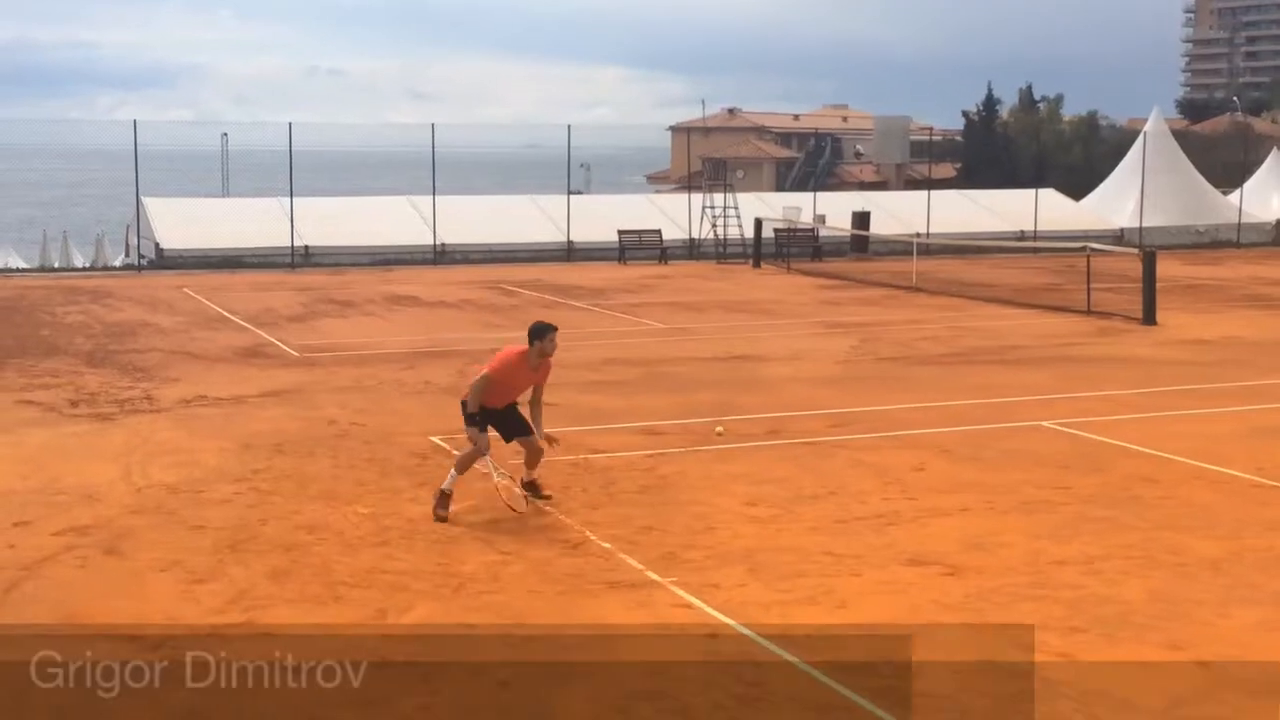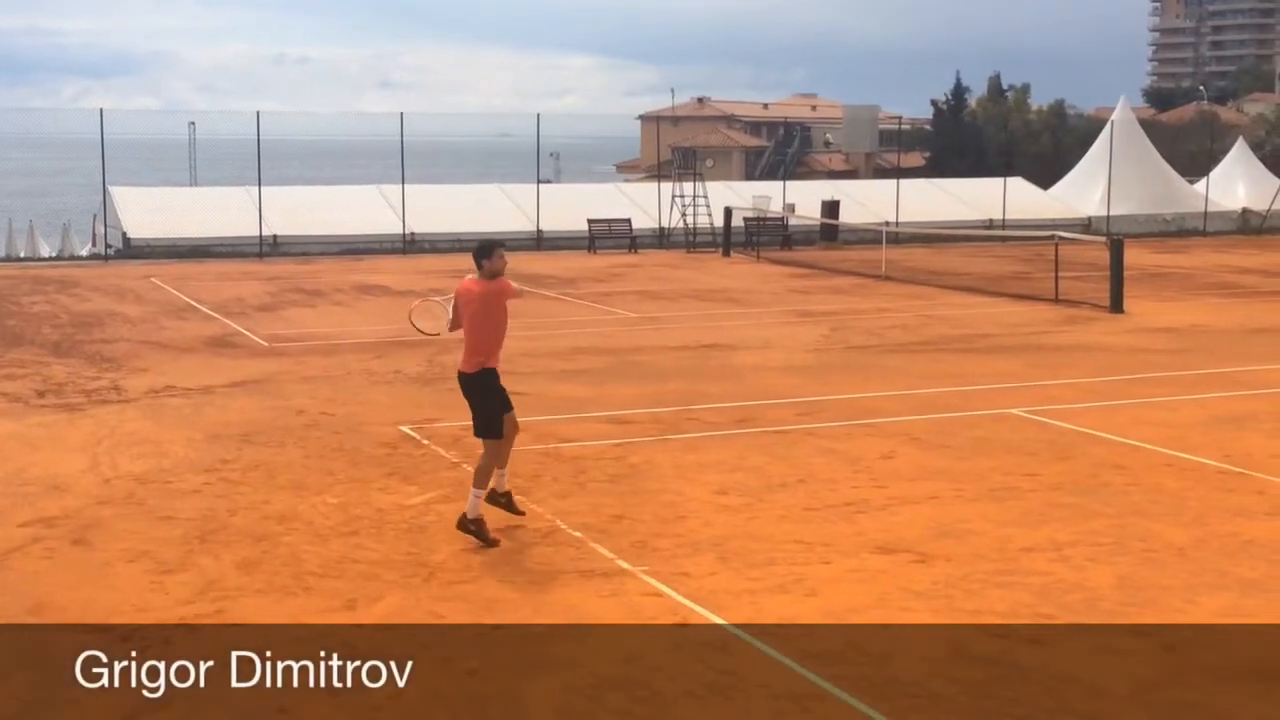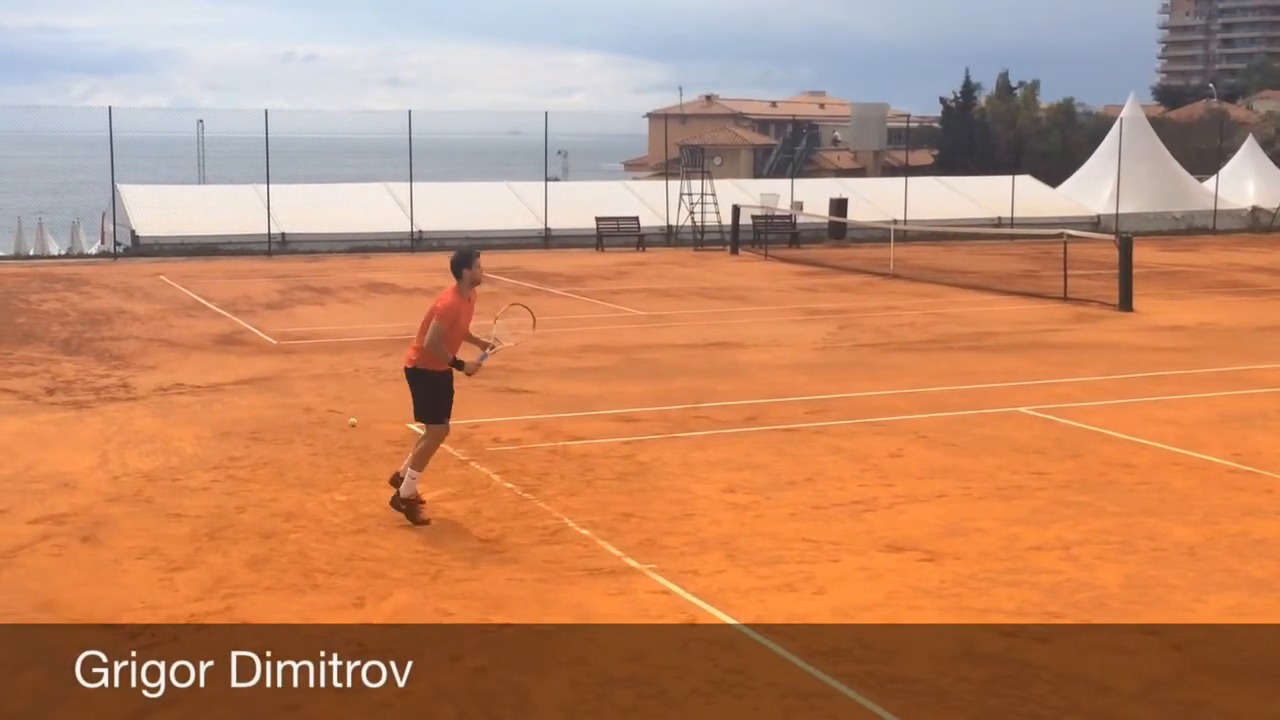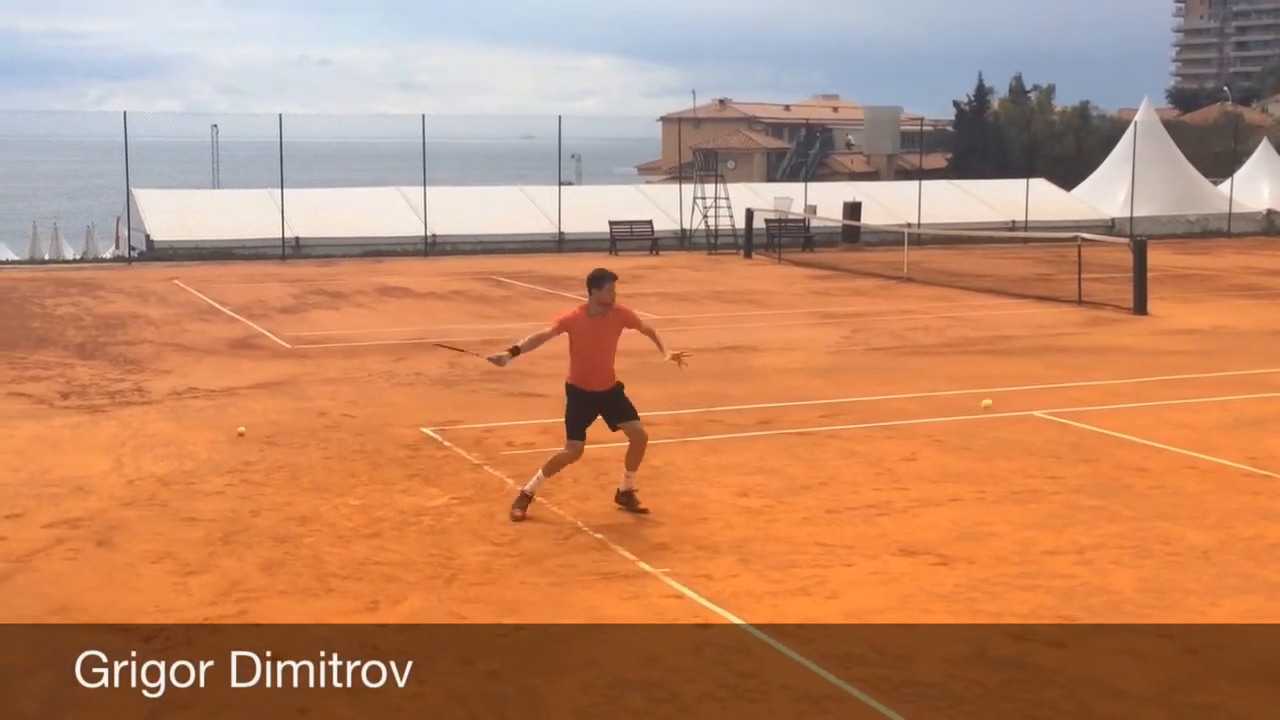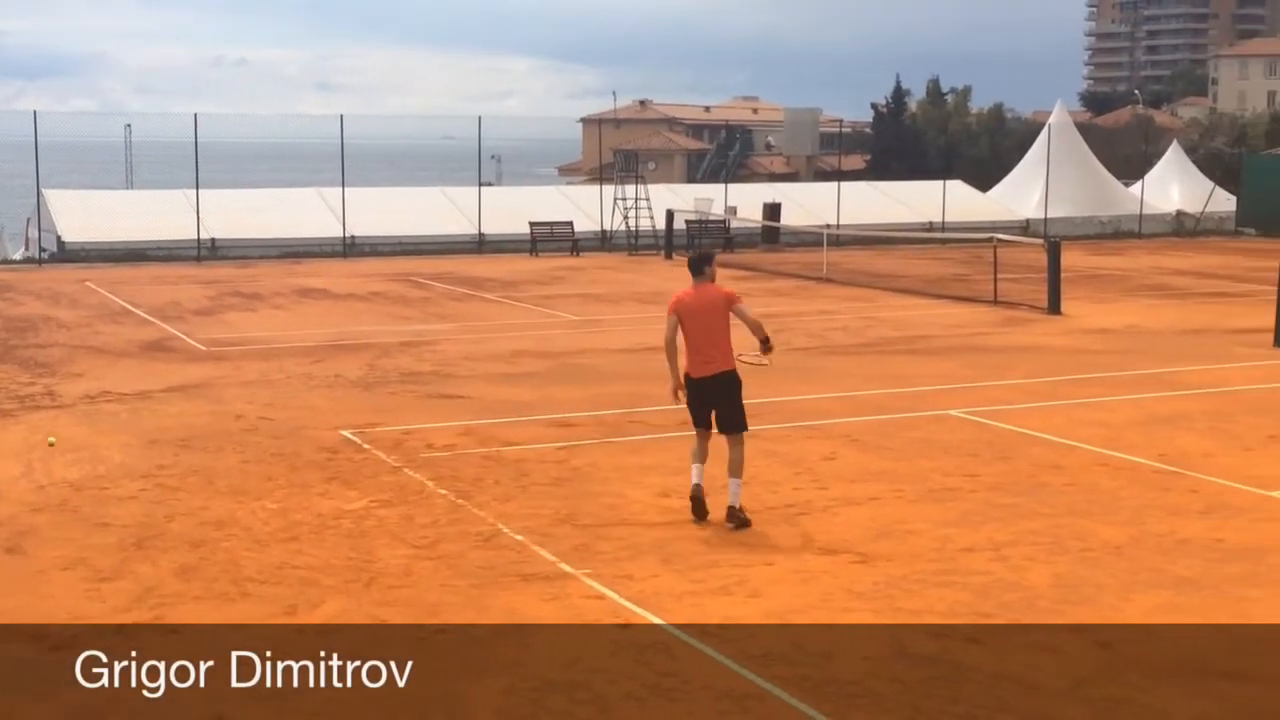
dt=1s
person 1, frame 1
left shoulder: (545, 365)
right shoulder: (510, 359)
left elbow: (535, 401)
right elbow: (476, 385)
left wrist: (539, 430)
right wrist: (472, 424)
left hip: (504, 404)
right hip: (478, 401)
left knee: (535, 449)
right knee: (480, 447)
left ankle: (528, 480)
right ankle: (445, 491)
person 1, frame 2
left shoulder: (465, 287)
right shoulder: (497, 288)
left elbow: (453, 326)
right elbow: (517, 291)
left hip: (478, 371)
right hip: (480, 374)
left knee: (509, 427)
right knee: (493, 448)
left ankle: (499, 491)
right ankle: (471, 517)
person 1, frame 3
left shoulder: (469, 296)
right shoulder: (450, 302)
right elbow: (430, 343)
left wrist: (479, 342)
right wrist: (460, 365)
left hip: (438, 370)
right hip: (422, 370)
left knee: (439, 430)
right knee: (436, 434)
left ankle: (403, 477)
right ankle: (405, 495)
person 1, frame 4
left shoulder: (621, 313)
right shoulder: (573, 317)
left elbow: (647, 330)
right elbow: (541, 337)
left wrist: (666, 352)
right wrist: (512, 353)
left hip: (609, 388)
right hip: (580, 391)
left knee: (639, 437)
right knee: (573, 452)
left ankle: (625, 491)
right ankle: (527, 494)
person 1, frame 5
left shoulder: (678, 301)
right shoulder: (724, 295)
left elbow: (669, 339)
right elbow: (752, 322)
left wrist: (674, 377)
right wrist: (765, 341)
left hip: (694, 379)
right hip: (724, 376)
left knee: (702, 436)
right knee: (735, 441)
left ankle: (697, 487)
right ankle: (734, 508)
